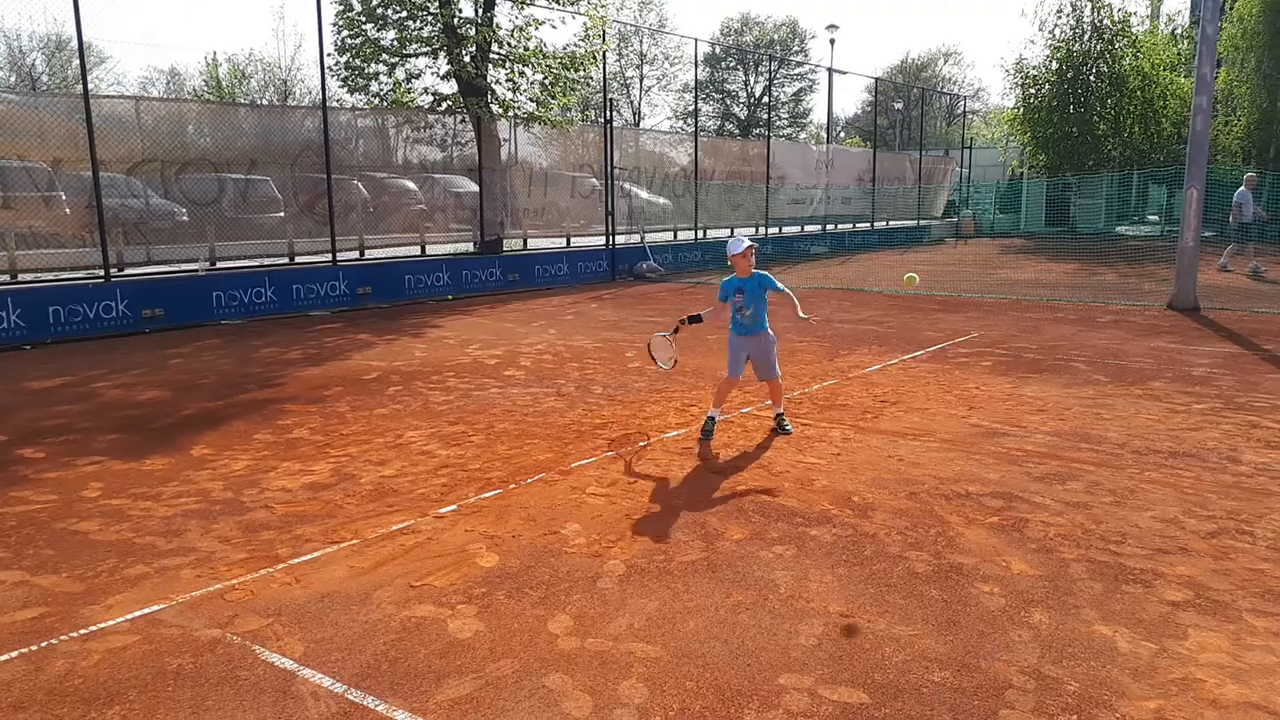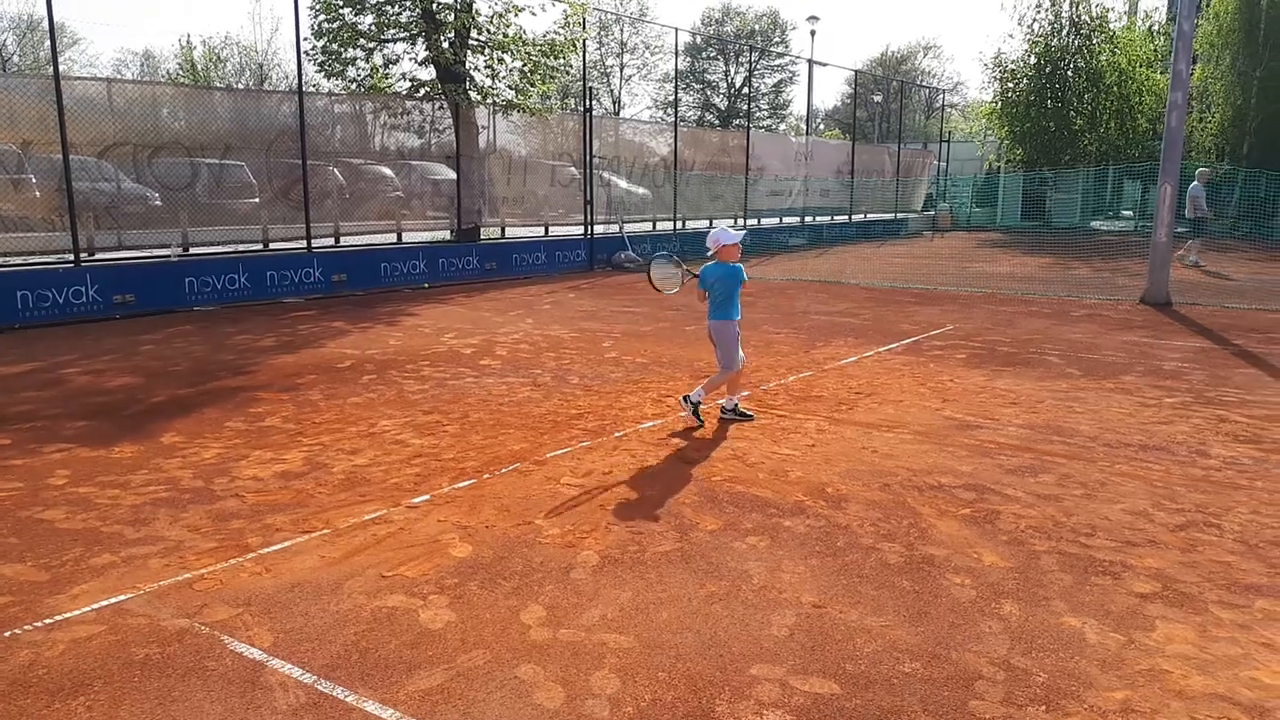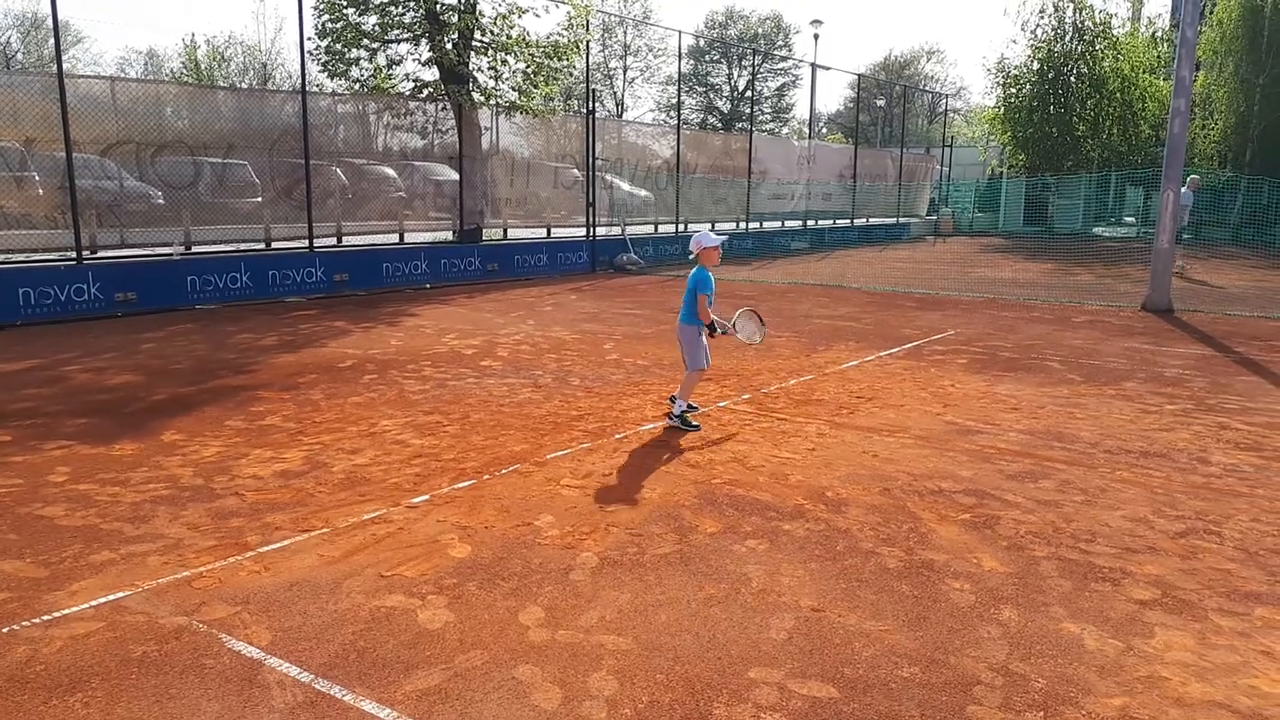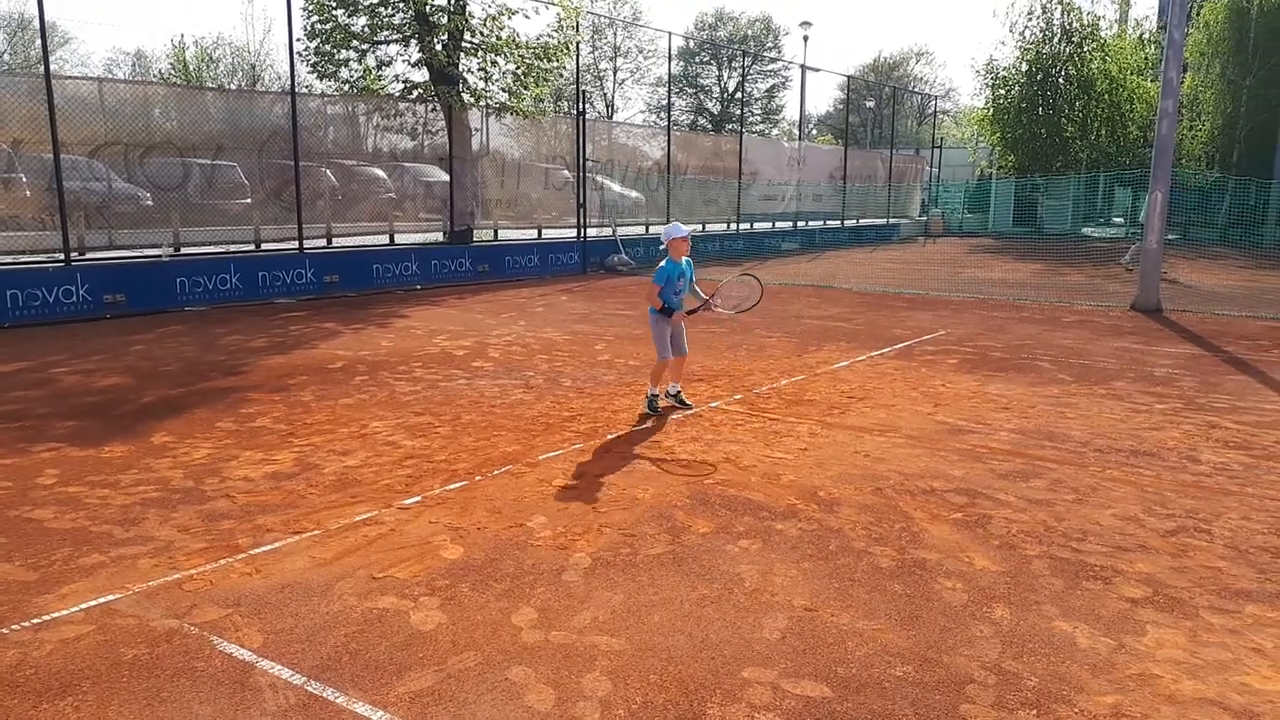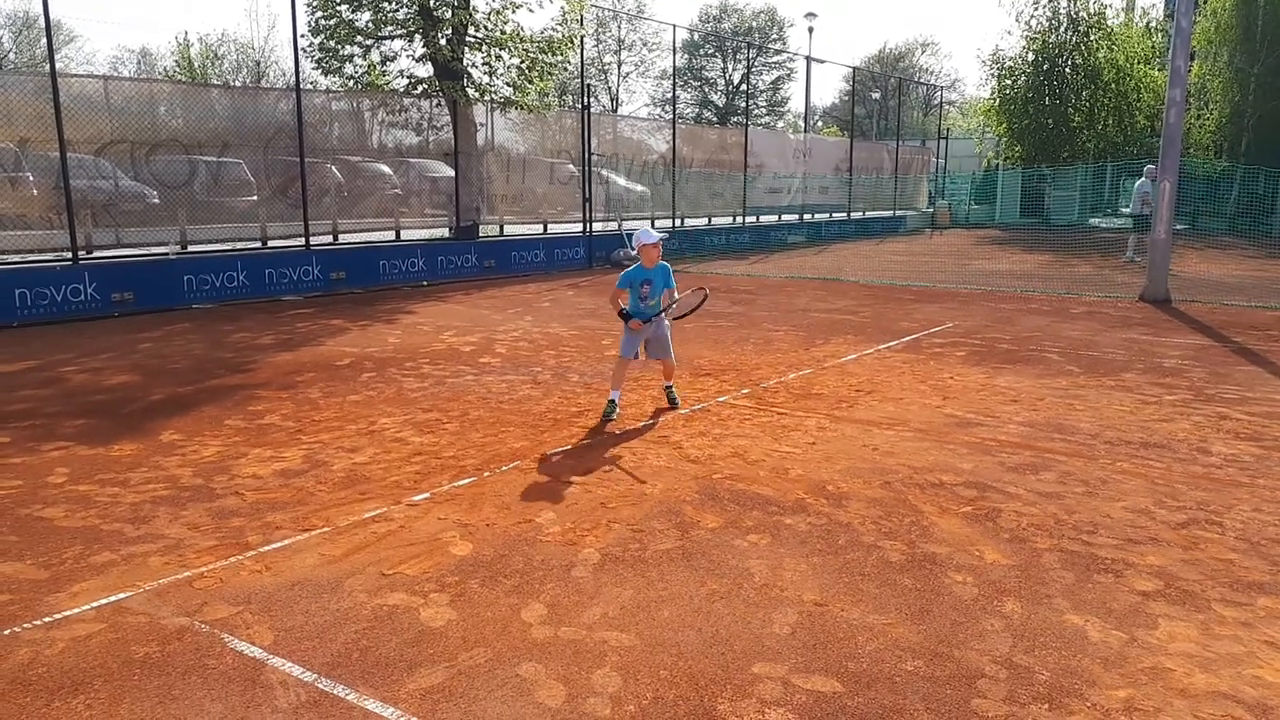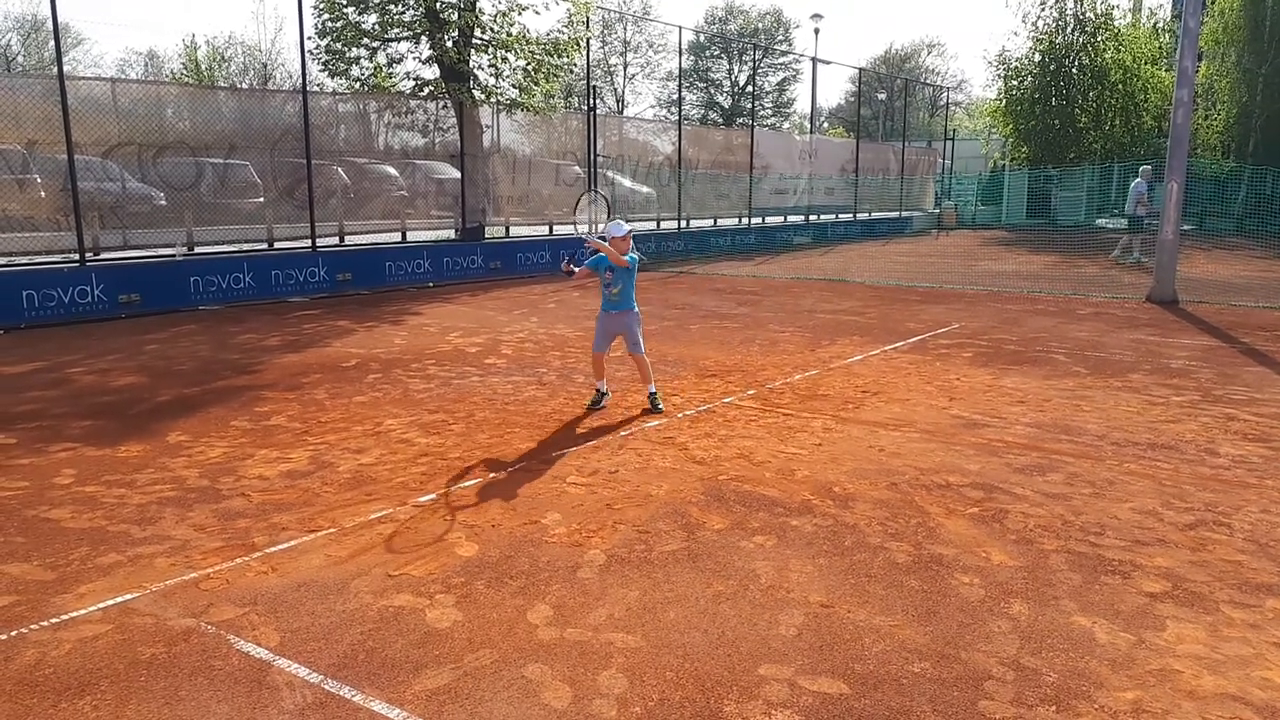
dt=0.5s
person 1, frame 1
left shoulder: (762, 278)
right shoulder: (727, 283)
left elbow: (787, 294)
right elbow: (718, 311)
left wrist: (799, 312)
right wrist: (694, 318)
left hip: (761, 337)
right hip: (738, 338)
left knee: (774, 379)
right knee: (732, 379)
left ankle: (779, 415)
right ankle: (712, 418)
person 1, frame 2
left shoulder: (706, 270)
right shoulder: (737, 270)
left elbow: (701, 298)
left hip: (714, 323)
right hip: (726, 324)
left knee: (737, 366)
right knee: (728, 371)
left ankle: (730, 407)
right ankle: (693, 400)
person 1, frame 3
left shoulder: (697, 274)
right shoulder: (705, 278)
right elbow: (702, 309)
left wrist: (717, 322)
right wrist: (713, 328)
left hip: (692, 326)
right hip: (691, 328)
left knee: (702, 367)
right knee: (696, 371)
left ankle: (679, 398)
right ankle: (677, 414)
person 1, frame 4
left shoulder: (688, 263)
right shoulder: (664, 268)
left elbow: (692, 286)
right elbow: (650, 296)
left wrist: (704, 299)
right wrist: (670, 313)
left hip: (676, 317)
right hip: (660, 316)
left knee: (681, 356)
right knee: (664, 359)
left ankle: (673, 392)
right ankle: (653, 395)
person 1, frame 5
left shoulder: (665, 269)
right shoulder: (630, 274)
left elbow: (672, 292)
right elbow: (613, 298)
right wrist: (627, 319)
left hip: (657, 322)
right hip: (635, 323)
left knee: (669, 361)
right knee: (624, 359)
left ankle: (668, 387)
right ankle: (613, 402)
person 1, frame 6
left shoulder: (632, 259)
right shoulder: (600, 259)
left elbow: (621, 261)
right elbow: (580, 272)
left wrist: (600, 245)
right wrist: (569, 268)
left hip: (629, 315)
right hip: (607, 315)
left knee: (638, 355)
right knee: (597, 354)
left ankle: (652, 394)
right ankle: (602, 391)
